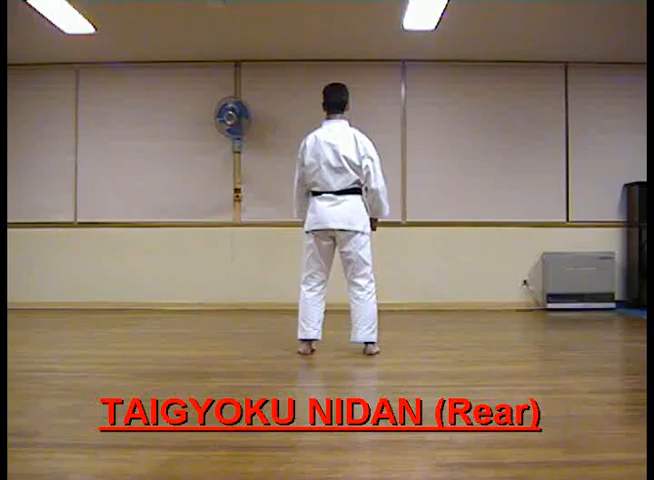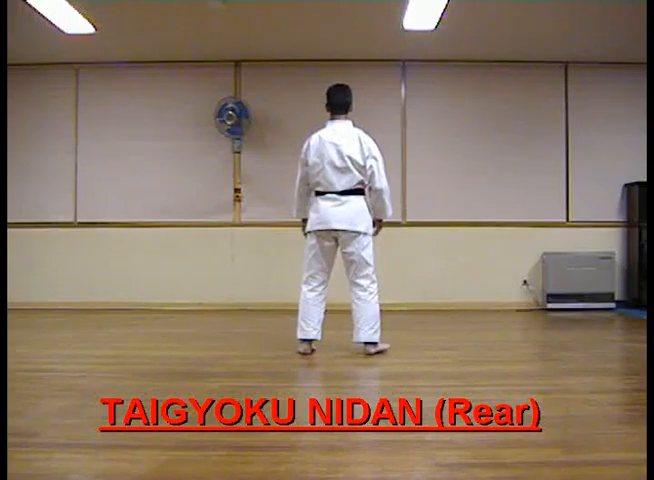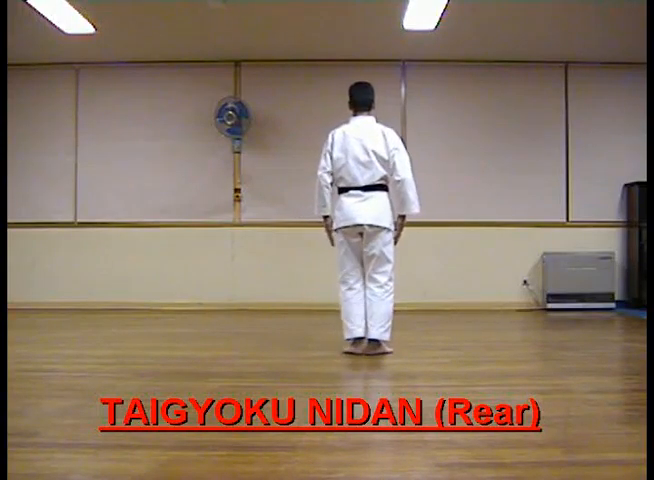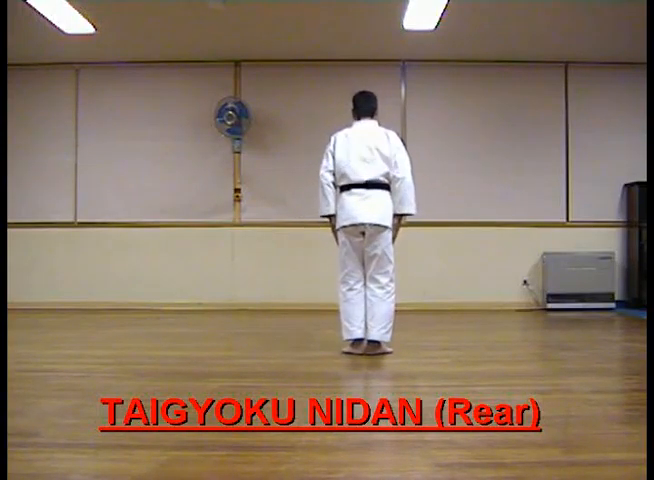
dt=0.5s
person 1, frame 1
left shoulder: (310, 141)
right shoulder: (359, 139)
left elbow: (300, 184)
right elbow: (374, 182)
left wrist: (303, 215)
right wrist: (375, 214)
left hip: (319, 213)
right hip: (352, 212)
left knee: (313, 280)
right knee: (361, 280)
left ankle: (307, 340)
right ankle: (368, 342)
person 1, frame 2
left shoulder: (313, 141)
right shoulder: (363, 140)
left elbow: (302, 184)
right elbow: (378, 183)
left wrist: (303, 215)
right wrist: (380, 215)
left hip: (322, 213)
right hip: (354, 213)
left knee: (314, 280)
right knee: (364, 281)
left ankle: (306, 341)
right ankle: (370, 341)
person 1, frame 3
left shoulder: (336, 136)
right shoulder: (387, 135)
left elbow: (324, 177)
right elbow: (402, 177)
left wrist: (326, 215)
right wrist: (402, 214)
left hip: (346, 209)
right hip: (378, 209)
left knee: (350, 279)
right knee: (379, 278)
left ankle: (356, 339)
right ankle: (375, 340)
person 1, frame 4
left shoulder: (338, 139)
right shoulder: (389, 137)
left elbow: (326, 178)
right elbow: (402, 178)
left wrist: (331, 215)
right wrist: (399, 214)
left hip: (348, 210)
right hip: (380, 208)
left knee: (350, 279)
right knee: (381, 279)
left ankle: (355, 340)
right ankle: (376, 341)
